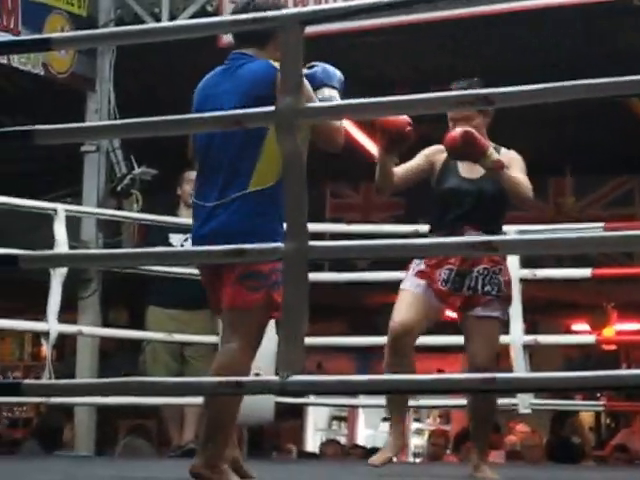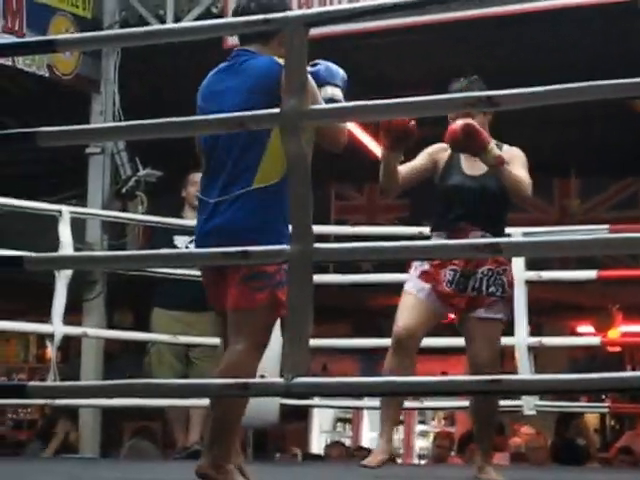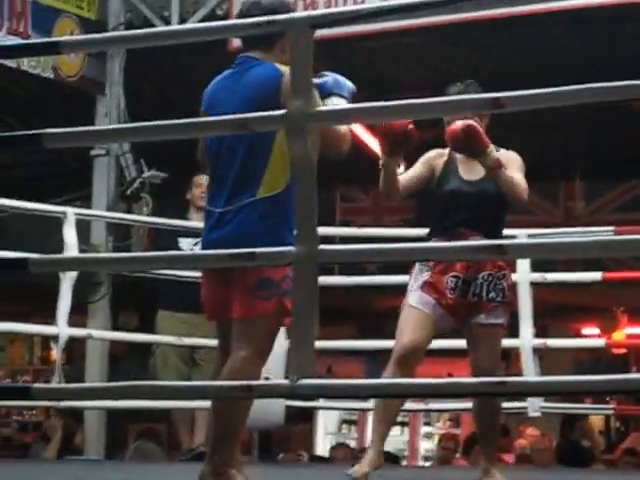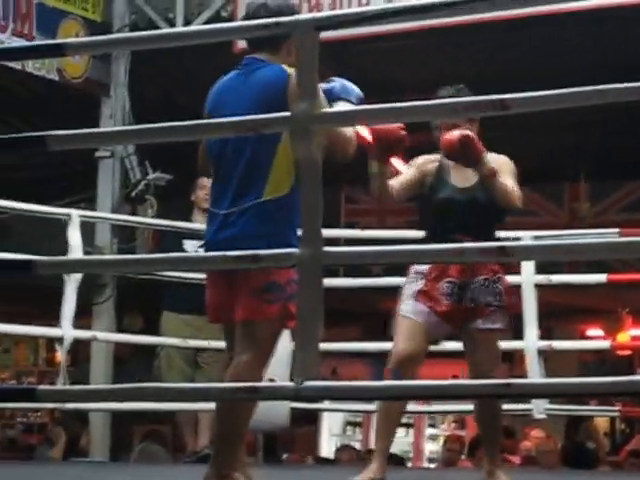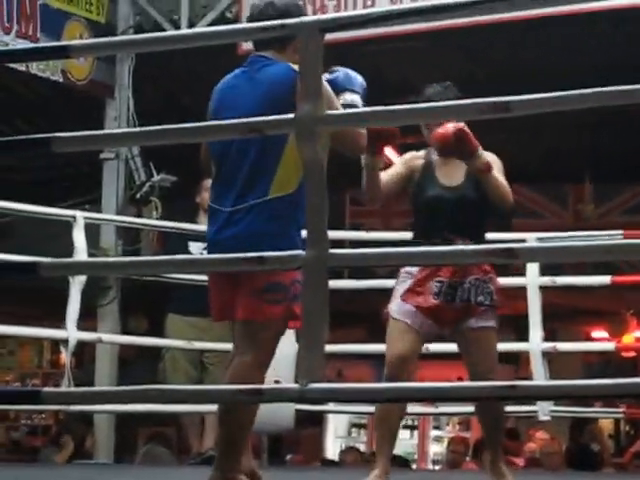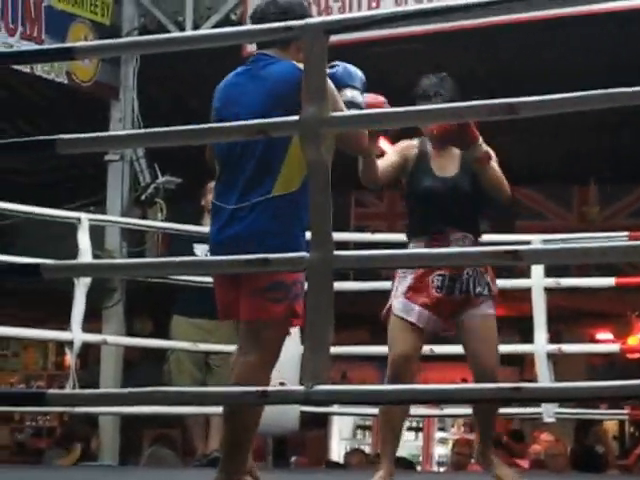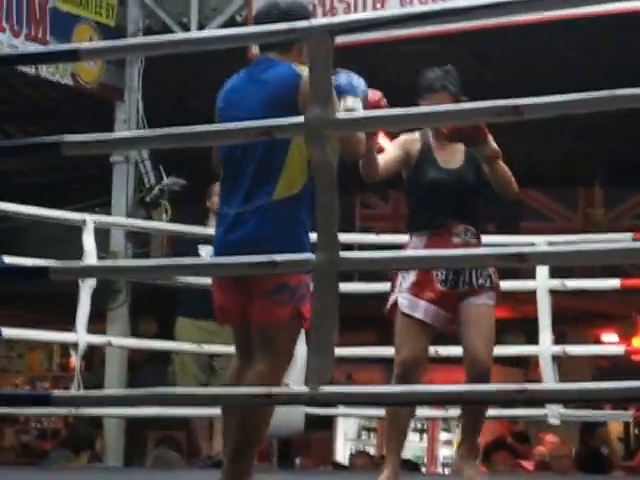
dt=0.1s
person 1, frame 1
left shoulder: (208, 83)
right shoulder: (280, 76)
right elbow: (332, 137)
right wrist: (328, 90)
left hip: (210, 227)
right hip: (252, 227)
left knee: (235, 337)
right knee: (241, 341)
person 1, frame 2
left shoulder: (212, 80)
right shoulder: (283, 72)
right elbow: (334, 135)
right wrist: (331, 87)
left hip: (213, 224)
right hip: (256, 225)
left knee: (236, 339)
right knee: (247, 343)
person 1, frame 3
left shoulder: (216, 87)
right shoulder: (286, 81)
right elbow: (336, 144)
right wrist: (336, 97)
left hip: (219, 233)
right hip: (262, 235)
left knee: (232, 349)
right knee: (250, 350)
person 1, frame 4
left shoulder: (220, 89)
right shoulder: (293, 83)
right elbow: (344, 147)
right wrist: (345, 102)
left hip: (222, 235)
right hip: (266, 236)
left knee: (242, 352)
right knee: (252, 354)
person 1, frame 5
left shoulder: (226, 86)
right shoulder: (299, 81)
right elbow: (355, 141)
right wrist: (350, 96)
left hip: (225, 233)
right hip: (269, 236)
left knee: (246, 351)
right knee: (253, 353)
person 1, frame 6
left shoulder: (227, 85)
right shoulder: (305, 78)
right elbow: (356, 140)
right wrist: (352, 93)
left hip: (227, 233)
right hip: (273, 235)
left knee: (251, 349)
right knee: (259, 353)
person 1, frame 7
left shoulder: (230, 89)
right shoulder: (304, 81)
right elbow: (353, 146)
right wrist: (352, 99)
left hip: (231, 237)
right hip: (277, 239)
left knee: (248, 354)
right knee: (271, 358)
person 2, frame 1
left shoulder: (507, 159)
right shoulder: (436, 156)
left elbow: (525, 195)
right elbow: (388, 183)
left wrist: (491, 160)
right wrist: (386, 155)
left hip: (485, 268)
right hip: (436, 261)
left knee: (483, 367)
right knee: (399, 330)
right ankle: (395, 435)
person 2, frame 2
left shoulder: (510, 155)
right shoulder: (438, 153)
left elbow: (523, 192)
right elbow: (391, 183)
left wrist: (490, 154)
right wrist: (391, 153)
left hip: (486, 267)
right hip: (438, 260)
left knee: (484, 367)
right knee: (403, 337)
right ankle: (386, 440)
person 2, frame 3
left shoulder: (507, 159)
right shoulder: (437, 159)
left elbow: (520, 196)
right elbow: (392, 192)
left wrist: (488, 157)
right wrist: (389, 159)
left hip: (487, 271)
right hip: (438, 266)
left knee: (487, 373)
right knee: (405, 351)
person 2, frame 4
left shoulder: (498, 164)
right shoulder: (427, 166)
left elbow: (513, 203)
right elbow: (386, 197)
left wrist: (483, 166)
right wrist: (379, 165)
left hip: (482, 277)
right hip: (431, 274)
left knee: (487, 378)
right knee: (401, 360)
person 2, frame 5
left shoulder: (485, 161)
right shoulder: (415, 162)
left elbow: (505, 200)
right elbow: (374, 194)
left wrist: (476, 161)
right wrist: (372, 158)
left hip: (472, 276)
right hip: (423, 273)
left knee: (486, 378)
right knee: (397, 363)
person 2, frame 6
left shoulder: (473, 150)
right shoulder: (408, 151)
left elbow: (503, 193)
right elbow: (371, 177)
left wrist: (479, 153)
left hip: (470, 267)
right hip: (421, 266)
left knee: (487, 370)
right knee: (400, 365)
person 2, frame 7
left shoulder: (478, 146)
right shoulder: (411, 144)
left elbow: (509, 189)
right elbow: (372, 173)
left wrist: (487, 150)
right wrist: (368, 141)
left hip: (471, 261)
left knee: (480, 364)
right knee: (407, 364)
person 3, frame 1
right shoulder: (160, 225)
left hip: (202, 311)
right hip: (162, 310)
left knee: (198, 377)
right knee: (165, 378)
left ankle: (190, 440)
right ankle: (176, 442)
person 3, frame 2
right shoulder: (164, 227)
left hip: (206, 313)
right hip: (167, 311)
left knee: (203, 378)
right knee: (170, 380)
left ankle: (195, 442)
right ankle: (181, 444)
person 3, frame 3
right shoulder: (168, 229)
left hip: (210, 316)
right hip: (171, 314)
left knee: (207, 380)
right knee: (174, 382)
left ankle: (199, 444)
right ankle: (185, 445)
person 3, frame 4
right shoulder: (174, 231)
right hip: (176, 315)
left knee: (212, 383)
right knee: (179, 384)
left ankle: (204, 446)
right ankle: (190, 447)
person 3, frame 5
right shoulder: (179, 232)
left hip: (220, 319)
right hip: (181, 317)
left knee: (217, 384)
right knee: (184, 385)
left ankle: (209, 447)
right ankle: (195, 449)
person 3, frame 6
right shoulder: (184, 234)
left hip: (225, 320)
right hip: (186, 319)
left knee: (222, 386)
right knee: (189, 387)
left ankle: (214, 450)
right ankle: (200, 452)
person 3, frame 7
right shoulder: (189, 236)
left hip: (230, 323)
right hip: (191, 320)
right knee: (193, 388)
left ankle: (218, 451)
right ankle: (204, 453)
